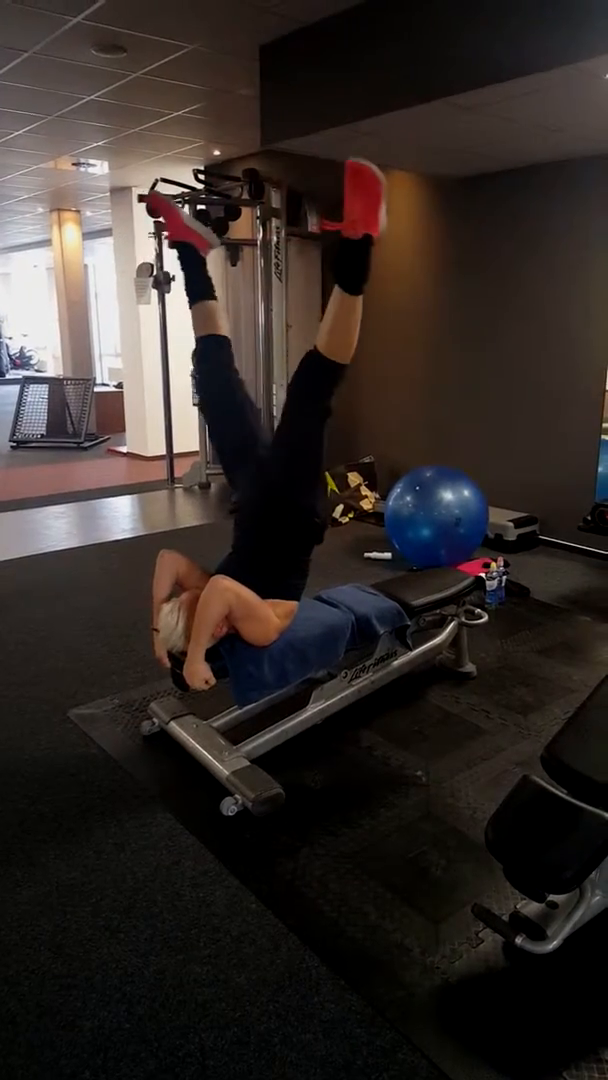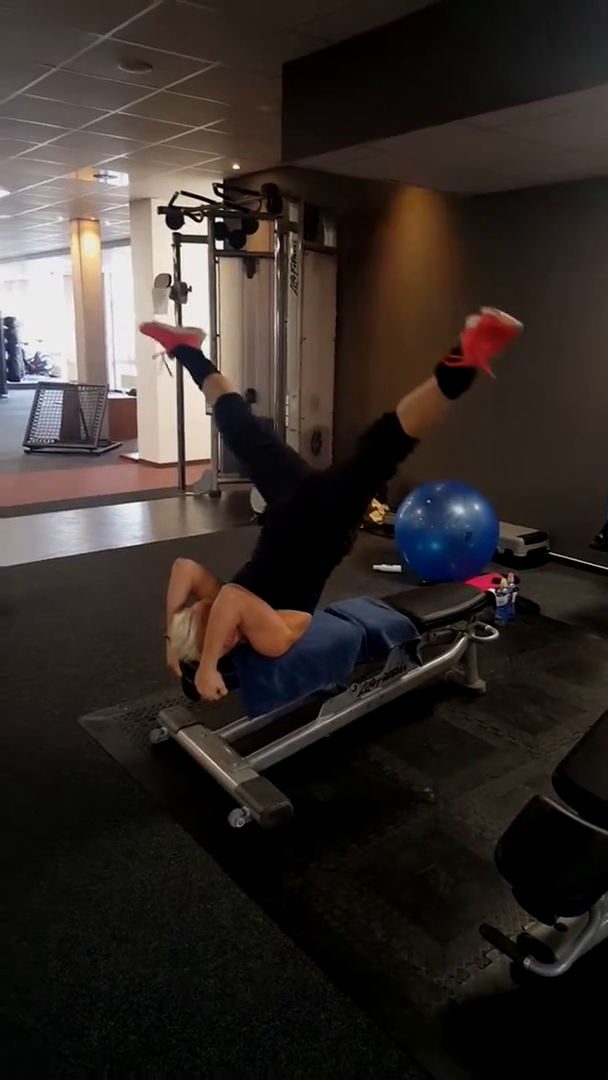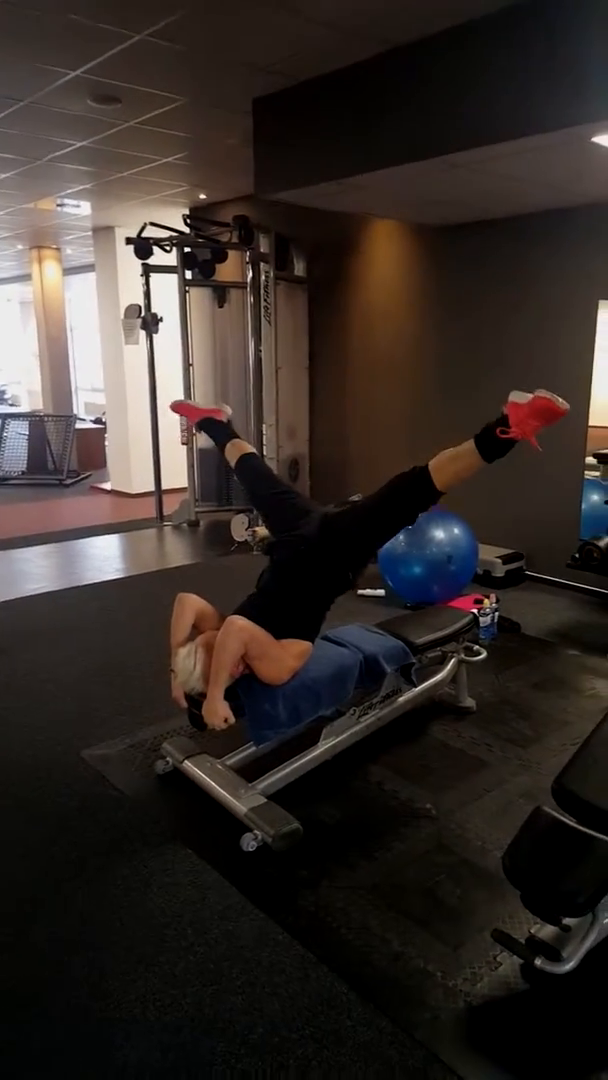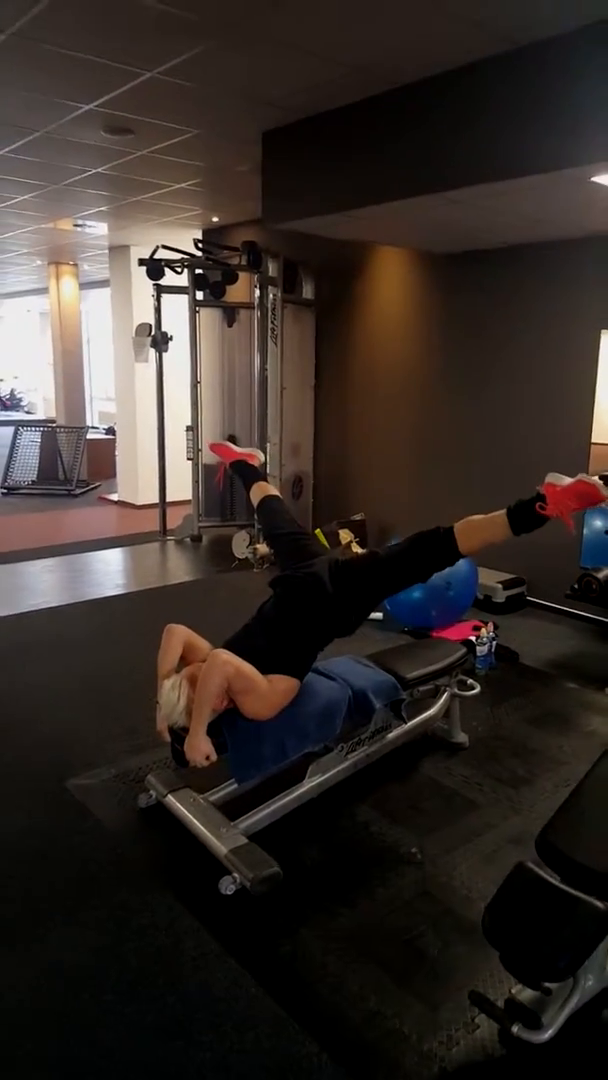
dt=1s
person 1, frame 1
left shoulder: (260, 628)
right elbow: (169, 558)
right wrist: (160, 632)
left hip: (287, 511)
right hip: (259, 502)
right knee: (215, 384)
person 1, frame 2
left shoulder: (272, 640)
right shoulder: (212, 618)
right elbow: (184, 568)
left hip: (316, 526)
right hip: (293, 512)
right knee: (239, 425)
left ankle: (466, 360)
person 1, frame 3
left shoulder: (275, 668)
right shoulder: (226, 646)
left wrist: (214, 699)
left hip: (327, 555)
right hip: (298, 543)
left knee: (408, 497)
right knee: (258, 480)
left ankle: (510, 428)
right ankle: (210, 422)
person 1, frame 4
left shoulder: (260, 703)
right shoulder: (213, 679)
right elbow: (174, 632)
left wrist: (196, 735)
right wrist: (162, 702)
left hip: (330, 599)
right hip: (301, 584)
left knee: (430, 551)
right knee: (277, 524)
left ankle: (546, 505)
right ankle: (244, 463)
